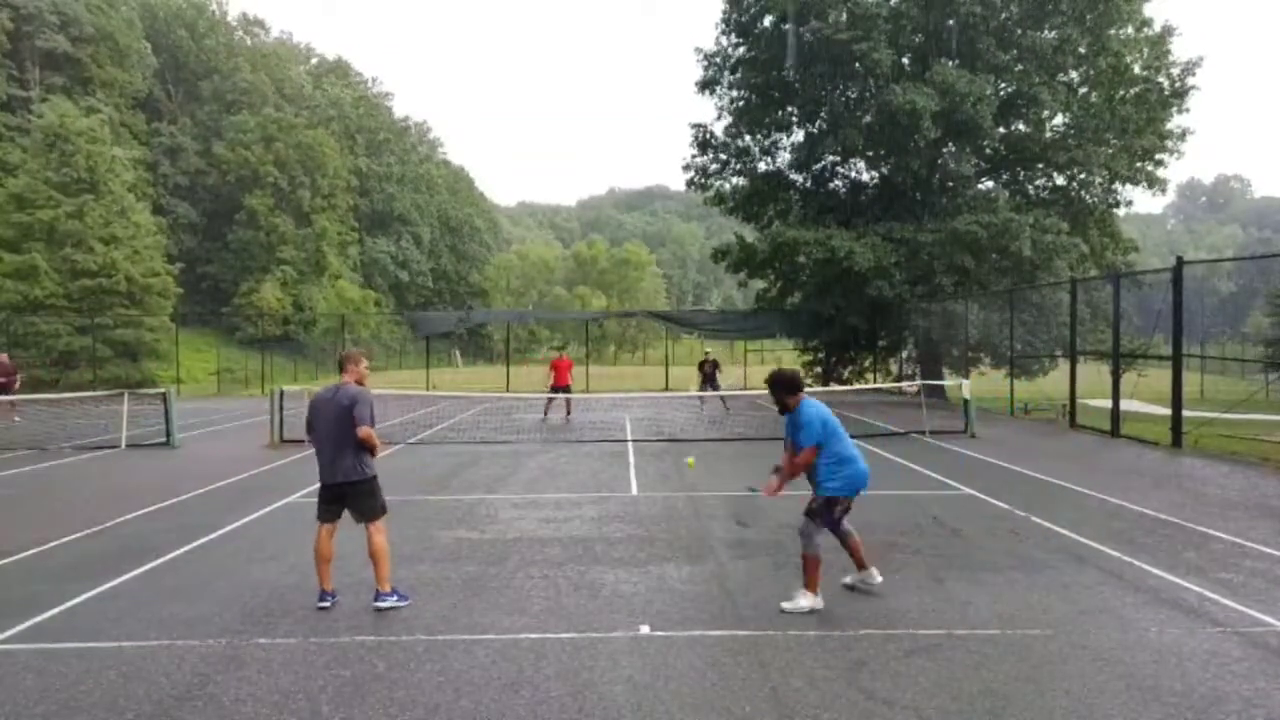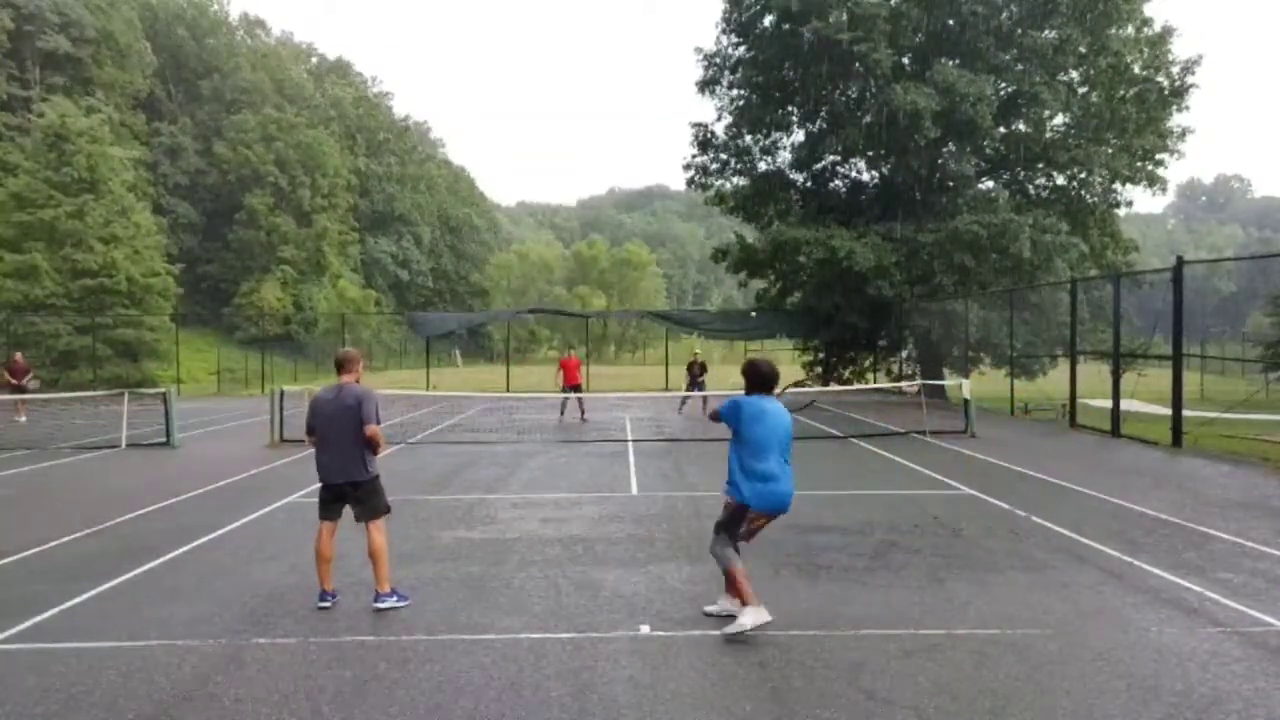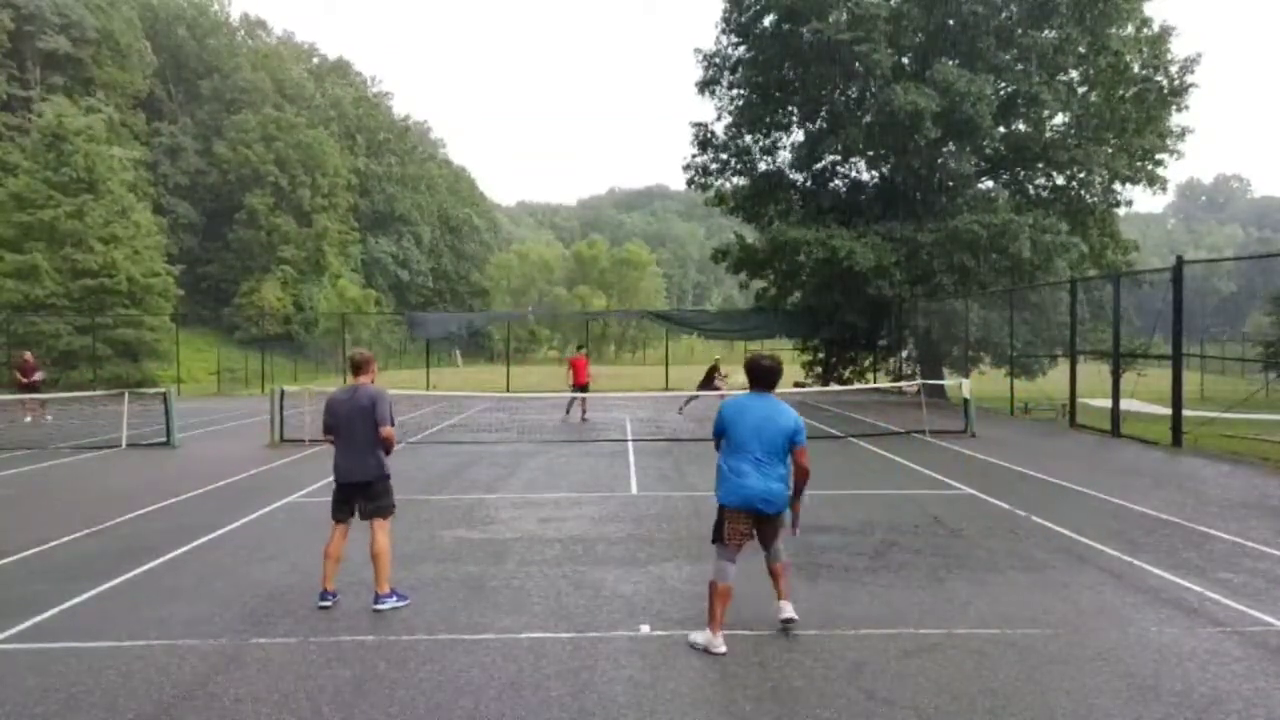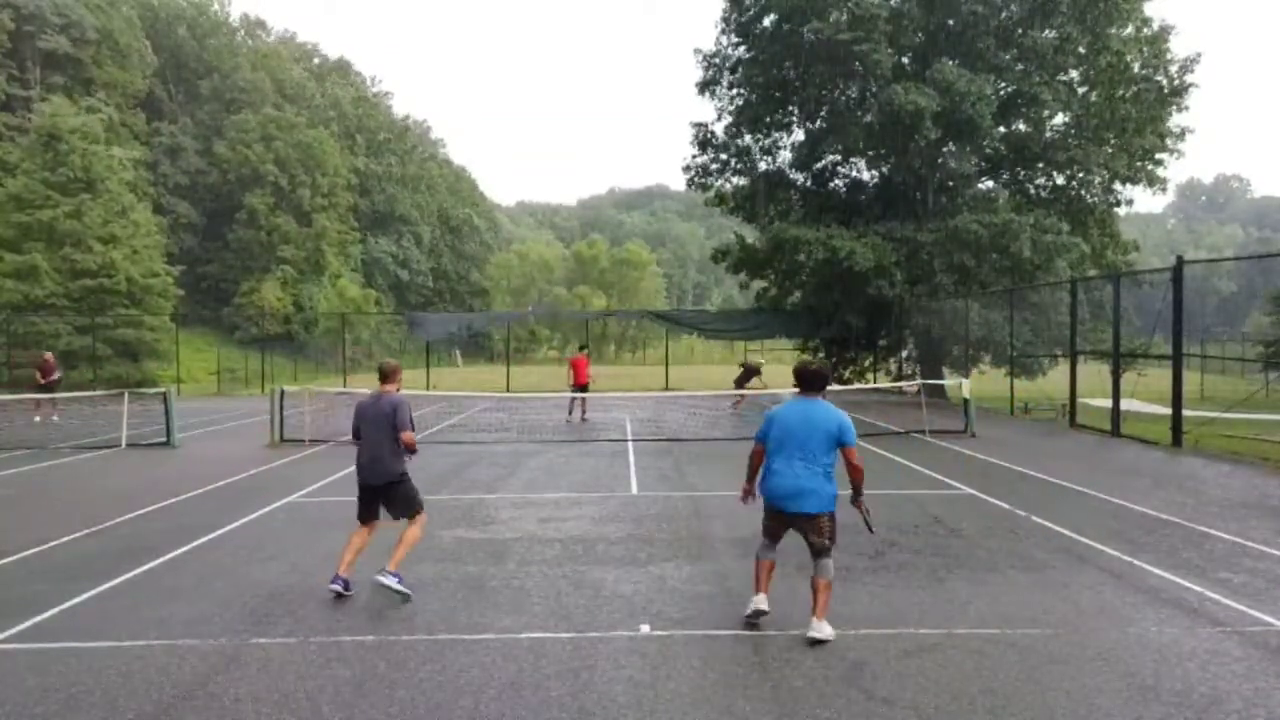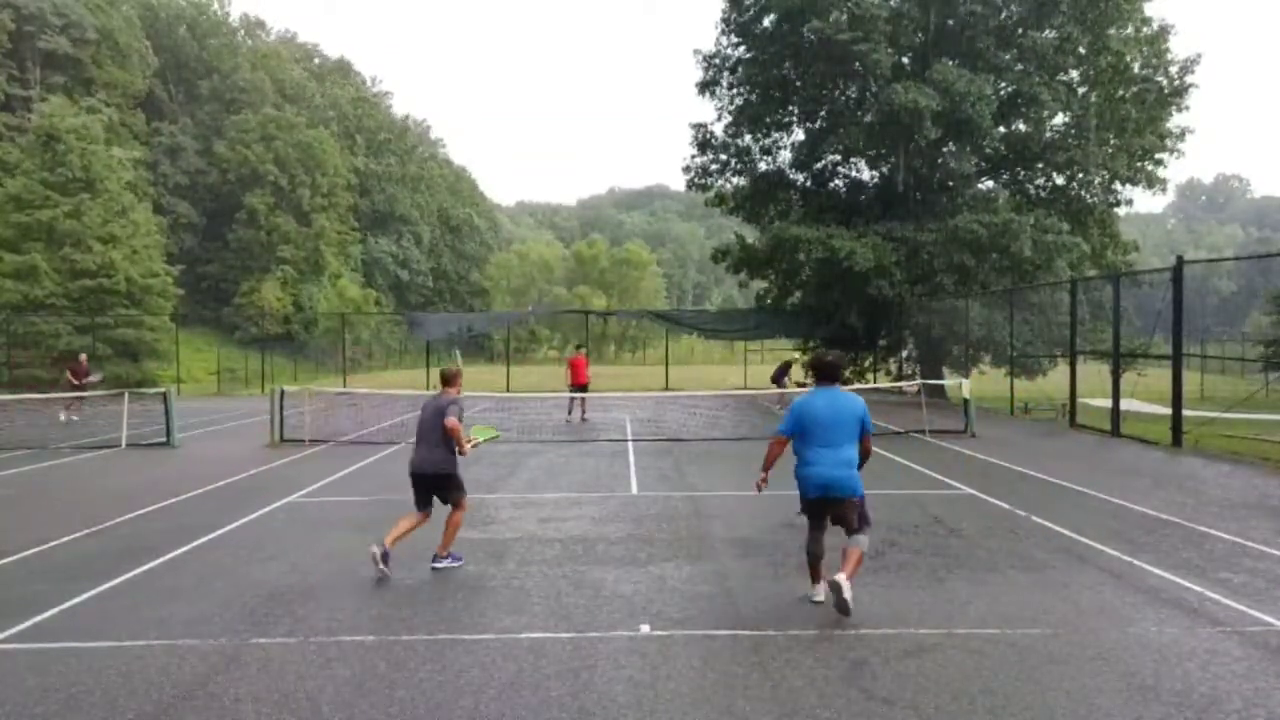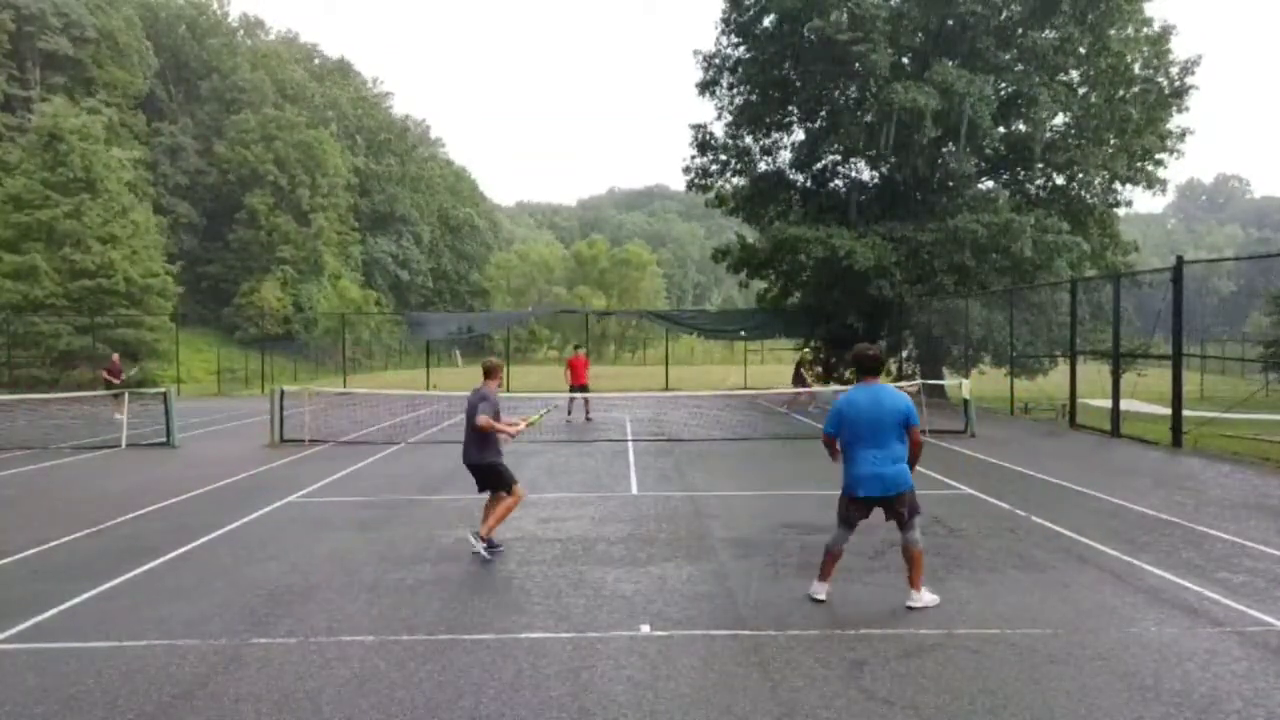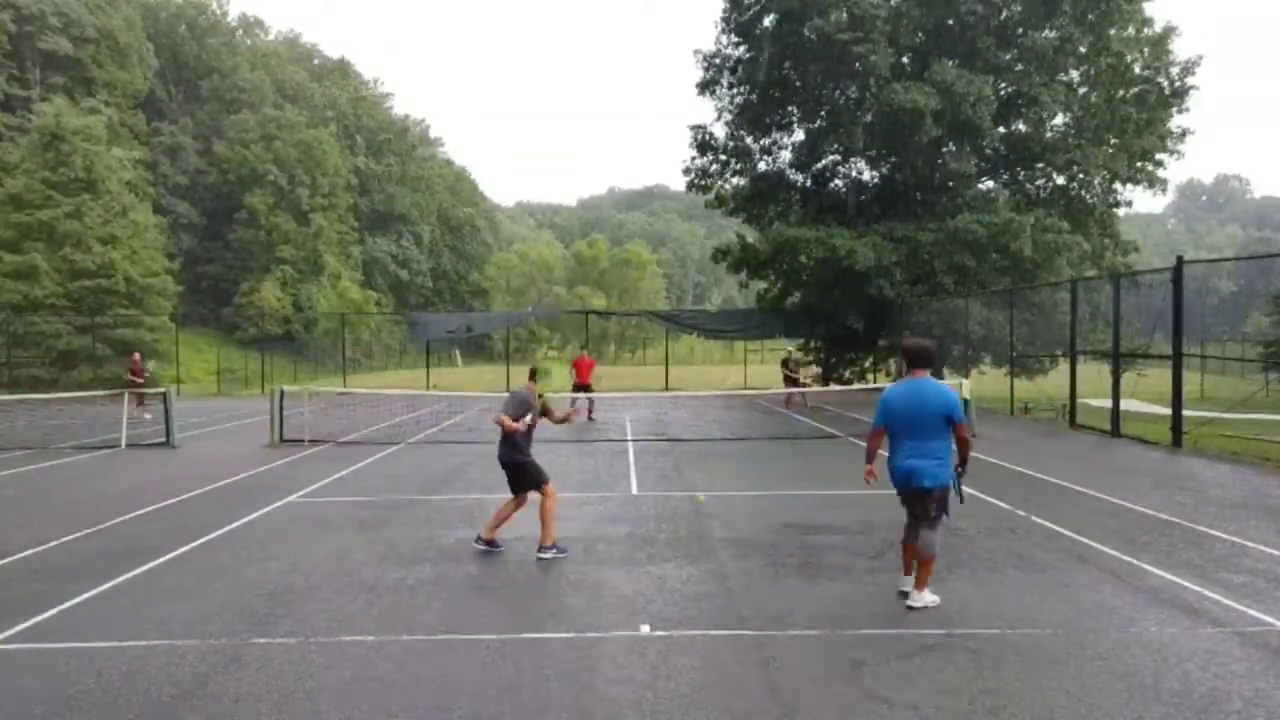
dt=0.4s
person 1, frame 1
left shoulder: (809, 414)
right shoulder: (794, 414)
left elbow: (805, 459)
right elbow: (790, 452)
left wrist: (781, 481)
right wrist: (780, 472)
left hip: (842, 478)
right hip: (845, 475)
left knee: (808, 530)
right knee: (835, 522)
left ankle: (811, 594)
right ankle: (866, 572)
person 1, frame 2
left shoulder: (742, 405)
right shoulder: (783, 413)
left elbow: (714, 415)
left wrist: (723, 411)
left hip: (754, 494)
right hip: (779, 493)
left knee: (720, 545)
right knee: (729, 541)
left ankle: (753, 608)
right ankle: (733, 600)
person 1, frame 3
left shoulder: (730, 407)
right shoulder: (791, 417)
left elbow: (718, 444)
right elbow: (802, 466)
right wrist: (797, 496)
left hip: (735, 494)
right hip: (774, 496)
left knee: (726, 559)
right knee: (773, 547)
left ankle: (714, 634)
right ankle: (785, 606)
person 1, frame 4
left shoulder: (777, 412)
right shoulder: (839, 418)
left elbow: (757, 452)
right elbow: (854, 463)
left wrist: (750, 482)
right wrist: (857, 493)
left hip: (777, 493)
right hip: (817, 497)
left knee: (768, 543)
right knee: (822, 558)
left ankle: (760, 599)
right ankle: (819, 622)
person 1, frame 5
left shoulder: (800, 404)
right shoulder: (857, 404)
left elbow: (779, 442)
right elbow: (866, 448)
left wrist: (765, 471)
left hip: (810, 481)
right hip: (845, 481)
left knee: (815, 531)
right knee: (858, 533)
left ankle: (817, 587)
right ankle: (843, 578)
person 1, frame 6
left shoulder: (844, 402)
right shoulder: (901, 399)
left elbow: (828, 440)
right elbow: (916, 441)
left wrist: (834, 453)
right wrist: (909, 467)
left hip: (857, 480)
right hip: (896, 479)
left knee: (843, 531)
right knee: (910, 531)
left ankle: (820, 585)
right ankle: (917, 593)
person 1, frame 7
left shoulder: (890, 394)
right shoulder: (947, 394)
left elbow: (877, 434)
right elbow: (962, 436)
left wrist: (869, 463)
right wrist: (963, 463)
left hip: (902, 471)
right hip: (934, 473)
left knee: (913, 523)
right knee: (929, 529)
left ankle: (907, 580)
right ankle: (918, 592)
person 2, frame 1
left shoulder: (318, 398)
right shoulder: (359, 394)
left elbow: (311, 435)
right elbow: (363, 432)
right wrist: (375, 446)
left hip: (329, 474)
right hip: (358, 473)
left knee: (326, 529)
right knee: (376, 527)
left ankle: (325, 592)
right ankle: (384, 592)
person 2, frame 2
left shoulder: (318, 398)
right shoulder: (363, 394)
left elbow: (312, 438)
right elbow: (371, 430)
right wrist: (378, 445)
left hip: (330, 474)
right hip: (362, 473)
left knee: (326, 529)
right knee: (376, 527)
left ankle: (326, 592)
right ankle: (384, 592)
person 2, frame 3
left shoulder: (334, 399)
right shoulder: (378, 395)
left elbow: (329, 436)
right elbow: (386, 432)
right wrist: (390, 446)
left hip: (344, 473)
right hip: (374, 473)
left knee: (339, 529)
right knee: (380, 528)
left ankle: (327, 591)
right ankle: (383, 594)
person 2, frame 4
left shoulder: (362, 405)
right shoulder: (399, 402)
left elbow: (357, 440)
right elbow: (407, 437)
right wrist: (412, 449)
left hip: (366, 476)
right hip: (393, 475)
left knee: (365, 526)
right knee: (417, 520)
left ankle: (340, 578)
right ankle: (390, 571)
person 2, frame 5
left shoulder: (428, 403)
right shoulder: (455, 401)
right elbow: (452, 424)
left wrist: (460, 441)
right wrist: (462, 445)
left hip: (418, 465)
right hip: (442, 465)
left knee: (422, 514)
right knee: (460, 506)
left ankle: (385, 547)
right ankle: (442, 555)
person 2, frame 6
left shoulder: (479, 393)
right shoulder: (488, 395)
right elbow: (481, 421)
left wrist: (511, 425)
right wrist: (506, 430)
left hip: (473, 456)
right hip: (484, 457)
left knee: (498, 494)
right knee: (516, 493)
left ankle: (484, 540)
right ankle: (482, 535)
person 2, frame 7
left shoulder: (538, 398)
right shoulder: (520, 396)
left elbow: (554, 417)
right elbow: (499, 417)
left wrist: (566, 416)
right wrist: (513, 426)
left hip: (517, 455)
right hip: (516, 456)
left knee: (520, 498)
right knee: (549, 492)
left ankle: (485, 537)
right ankle: (547, 546)
